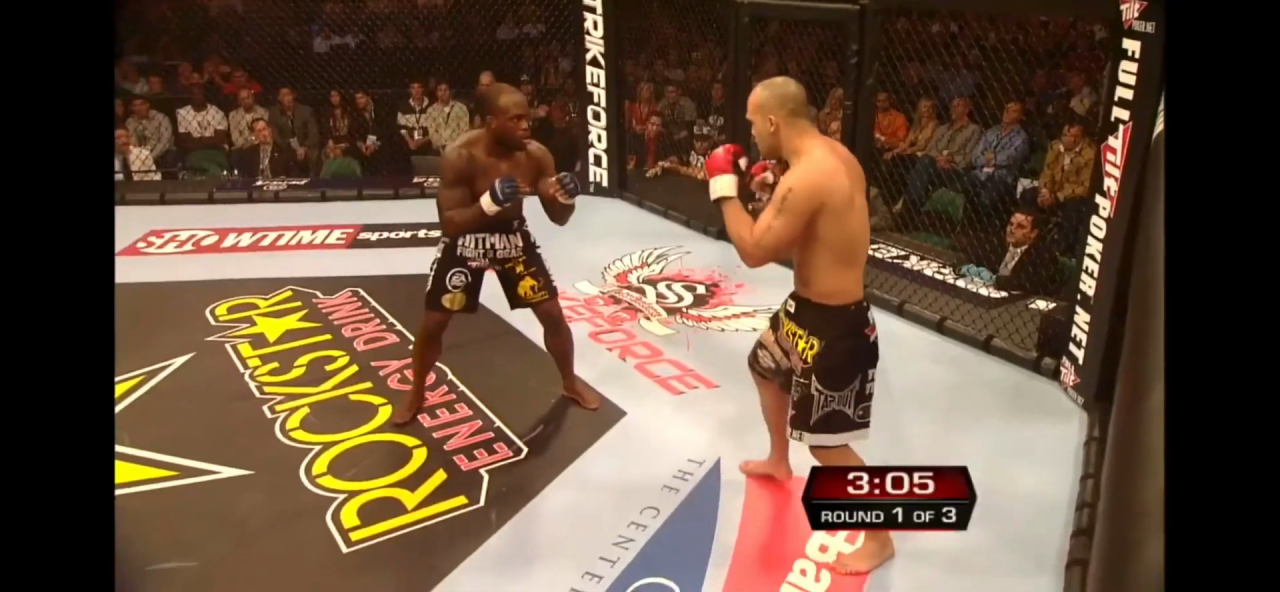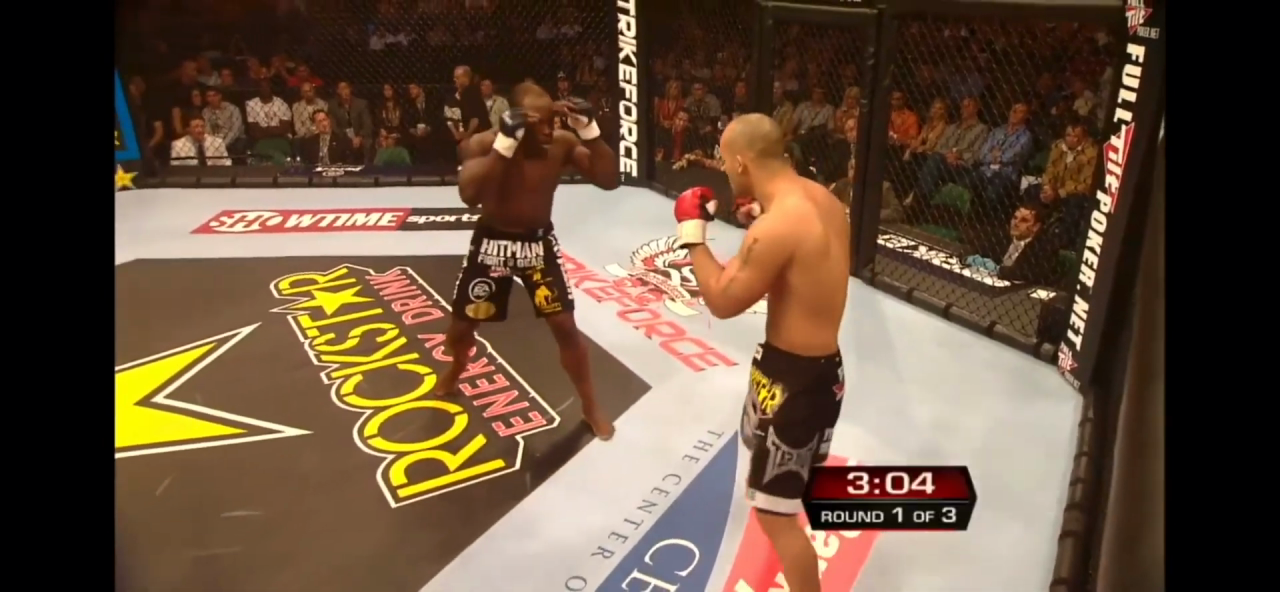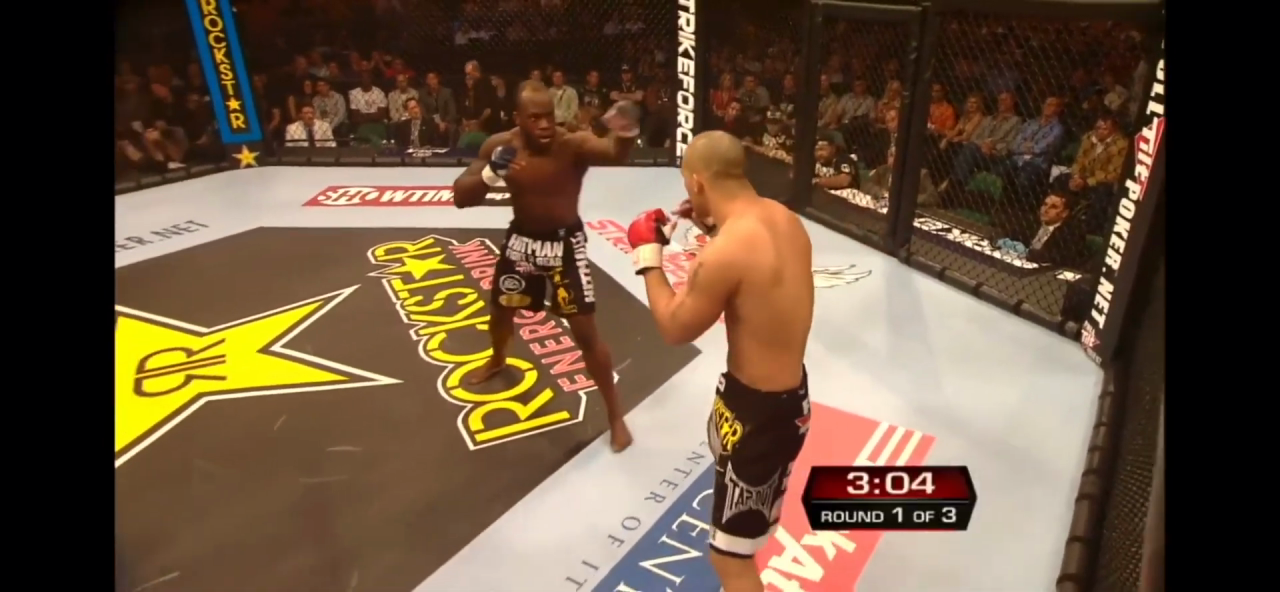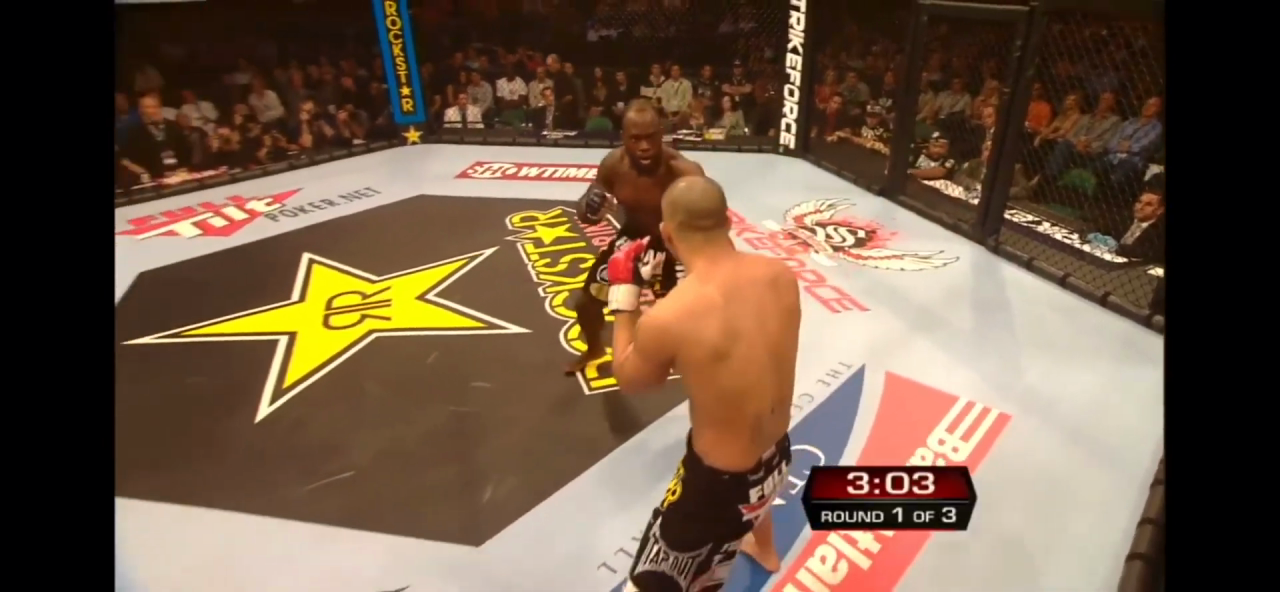
dt=0.7s
person 1, frame 1
left shoulder: (806, 178)
right shoulder: (831, 154)
left elbow: (754, 252)
left wrist: (724, 187)
right wrist: (778, 189)
left hip: (833, 323)
right hip: (809, 306)
left knee: (826, 443)
right knee: (766, 367)
left ankle: (879, 539)
right ankle: (778, 461)
person 1, frame 2
left shoulder: (775, 228)
right shoulder: (823, 199)
left elbow: (724, 303)
left wrist: (692, 233)
left hip: (797, 374)
right hip: (818, 360)
left knee: (773, 510)
right knee: (760, 427)
right ankle: (796, 480)
person 1, frame 3
left shoulder: (724, 254)
right shoulder: (784, 219)
left elbow: (676, 328)
left wrist: (647, 256)
right wrist: (713, 224)
left hip: (761, 409)
right hip: (785, 390)
left knee: (729, 552)
right ankle: (745, 515)
person 1, frame 4
left shoulder: (666, 318)
right shoulder: (779, 275)
left elbow: (631, 378)
left wrist: (622, 294)
right wrist: (737, 258)
left hip: (715, 484)
right hip: (776, 457)
right ankle: (764, 548)
person 2, frame 1
left shoulder: (536, 155)
right shoulder: (459, 156)
left elbow: (559, 218)
right elbow: (450, 225)
left wrist: (566, 196)
right wrist: (492, 201)
left hip: (512, 235)
right hip: (465, 239)
left knee: (552, 314)
right knee: (433, 324)
left ankle: (570, 382)
right ankle: (417, 393)
person 2, frame 2
left shoulder: (562, 146)
right shoulder: (484, 143)
left elbow: (609, 180)
right elbow: (469, 194)
left wrist: (589, 128)
right wrist: (506, 139)
left hip: (539, 243)
right hip: (491, 243)
left knee: (565, 328)
right knee: (462, 325)
left ankle: (591, 408)
right ankle: (457, 368)
person 2, frame 3
left shoulder: (573, 144)
right shoulder: (499, 145)
left elbow: (615, 153)
right elbow: (461, 197)
left wrist: (625, 133)
right wrist: (491, 172)
left hip: (565, 243)
right hip: (522, 238)
left knee: (584, 332)
right knee: (501, 312)
left ankle: (615, 414)
right ankle: (497, 360)
person 2, frame 4
left shoulder: (680, 169)
right shoulder: (612, 165)
right elbow: (588, 217)
right wrist: (591, 209)
left hip: (668, 251)
right hip: (630, 240)
right knee: (587, 302)
right ankle: (594, 350)
